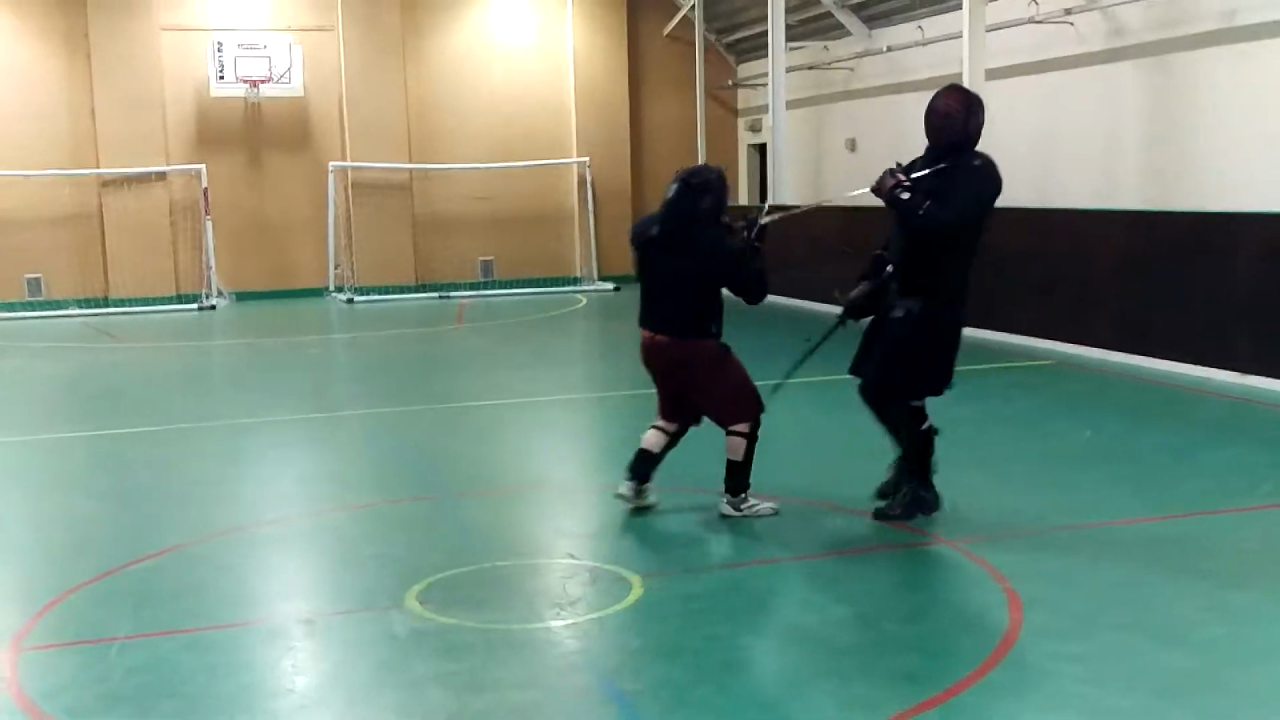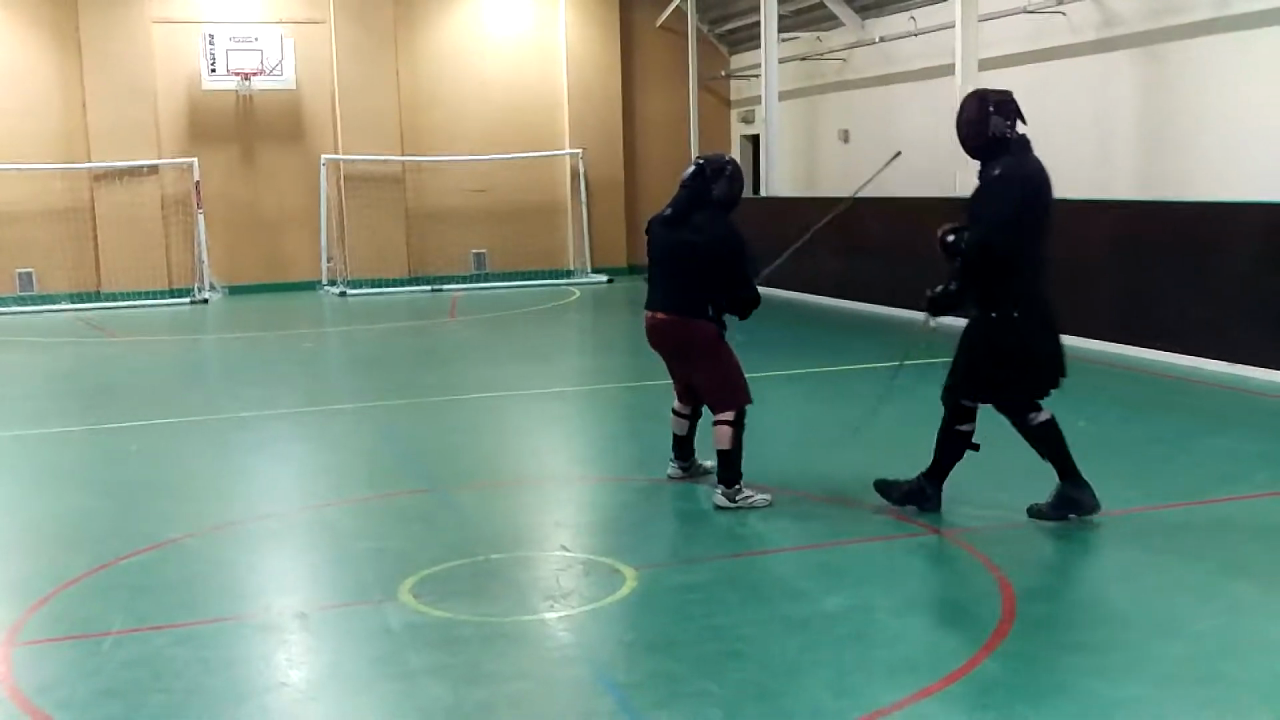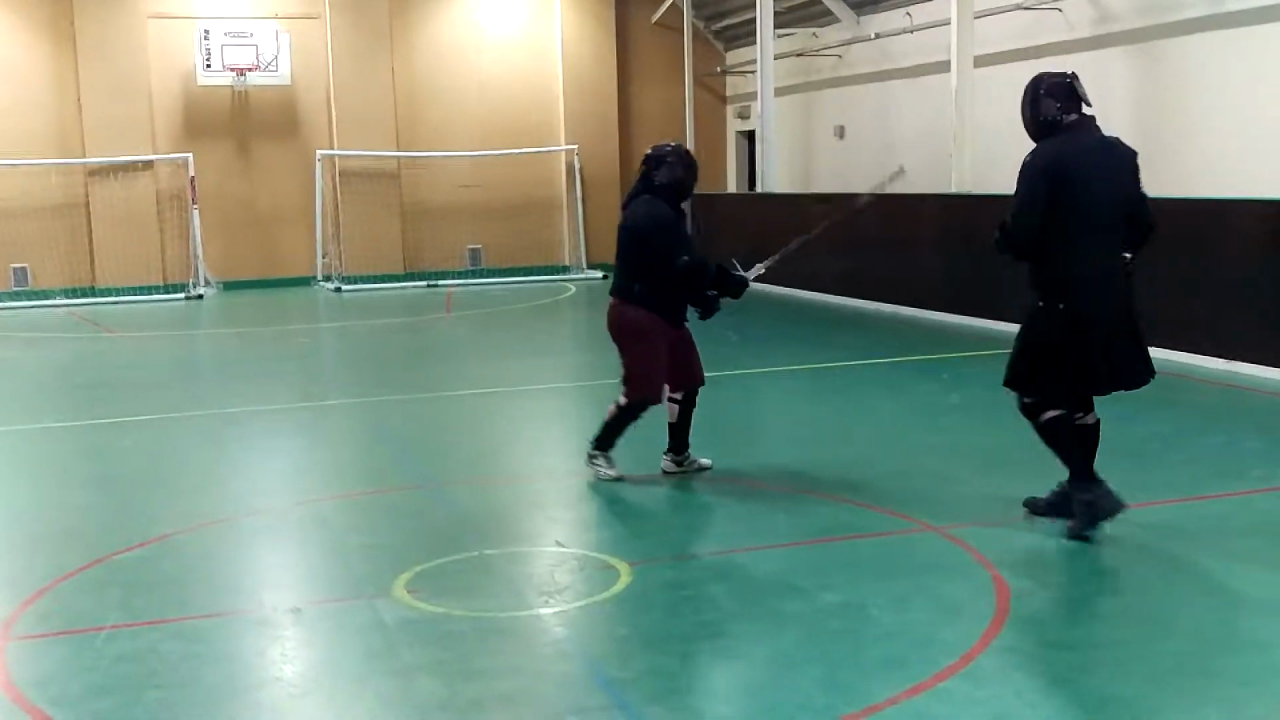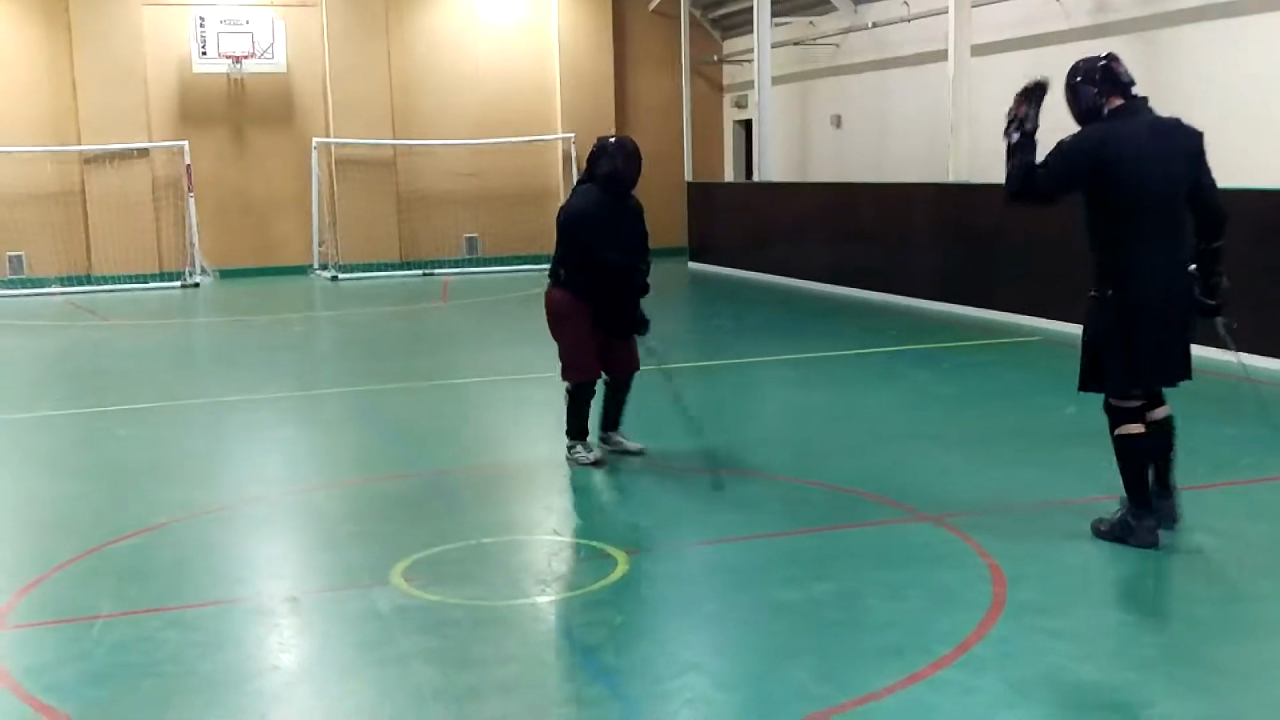
dt=0.4s
person 1, frame 1
left shoulder: (979, 172)
right shoulder: (919, 167)
left elbow: (940, 227)
left wrist: (898, 194)
right wrist: (869, 285)
left hip: (933, 308)
right hip: (900, 301)
left knee: (906, 398)
right knee: (876, 390)
left ankle: (920, 489)
right ankle: (911, 459)
person 1, frame 2
left shoulder: (1005, 174)
right shoulder: (1024, 167)
left elbow: (988, 247)
left wrist: (952, 240)
right wrist: (953, 287)
left hip: (1004, 311)
right hip: (1027, 308)
left knee: (961, 397)
right knee: (1017, 399)
left ankle: (930, 486)
right ankle: (1073, 488)
person 1, frame 3
left shoulder: (1047, 159)
right shoulder: (1119, 154)
left elbow: (1019, 239)
right elbow: (1141, 226)
left wrist: (1006, 235)
left hip: (1065, 301)
right hip: (1112, 297)
left knee: (1036, 396)
right knee: (1075, 396)
left ankle: (1094, 491)
right ankle: (1076, 491)
person 1, frame 4
left shoulder: (1095, 145)
right shoulder: (1182, 136)
left elbow: (1023, 189)
right elbow: (1211, 217)
left wrist: (1021, 124)
right wrist: (1210, 280)
left hip: (1124, 293)
right hip: (1175, 289)
left knee: (1123, 402)
right knee: (1149, 390)
left ankle: (1140, 517)
right ankle: (1162, 495)
person 2, frame 1
left shoulder: (647, 230)
right shoulder: (718, 248)
right elbow: (755, 291)
right wrist: (751, 249)
left hip: (653, 342)
right hip: (695, 346)
left knee: (674, 416)
right knee: (744, 413)
left ankle: (635, 481)
right ankle: (736, 498)
person 2, frame 2
left shoulder: (665, 220)
right shoulder: (721, 232)
right elbow: (739, 291)
right wrist: (749, 304)
left hip: (660, 320)
right hip: (691, 325)
left knee: (691, 392)
right knee: (729, 401)
left ankle: (682, 460)
right ankle: (730, 488)
person 2, frame 3
left shoulder: (664, 211)
right shoulder: (649, 215)
left elbow: (681, 265)
right elbow: (680, 267)
left wrist: (703, 294)
right wrist: (726, 281)
left hip: (664, 312)
right hip: (637, 314)
left knee: (688, 381)
right knee: (642, 392)
left ankle: (678, 455)
right ankle: (599, 450)
person 2, frame 4
left shoulder: (629, 205)
right shoulder: (583, 206)
left elbow: (638, 255)
right elbow: (596, 266)
left wrist: (634, 293)
right wrist: (626, 306)
left hip: (608, 301)
right hip: (572, 299)
left knee: (623, 368)
right knee: (583, 374)
left ankle: (610, 431)
right ankle: (576, 441)
